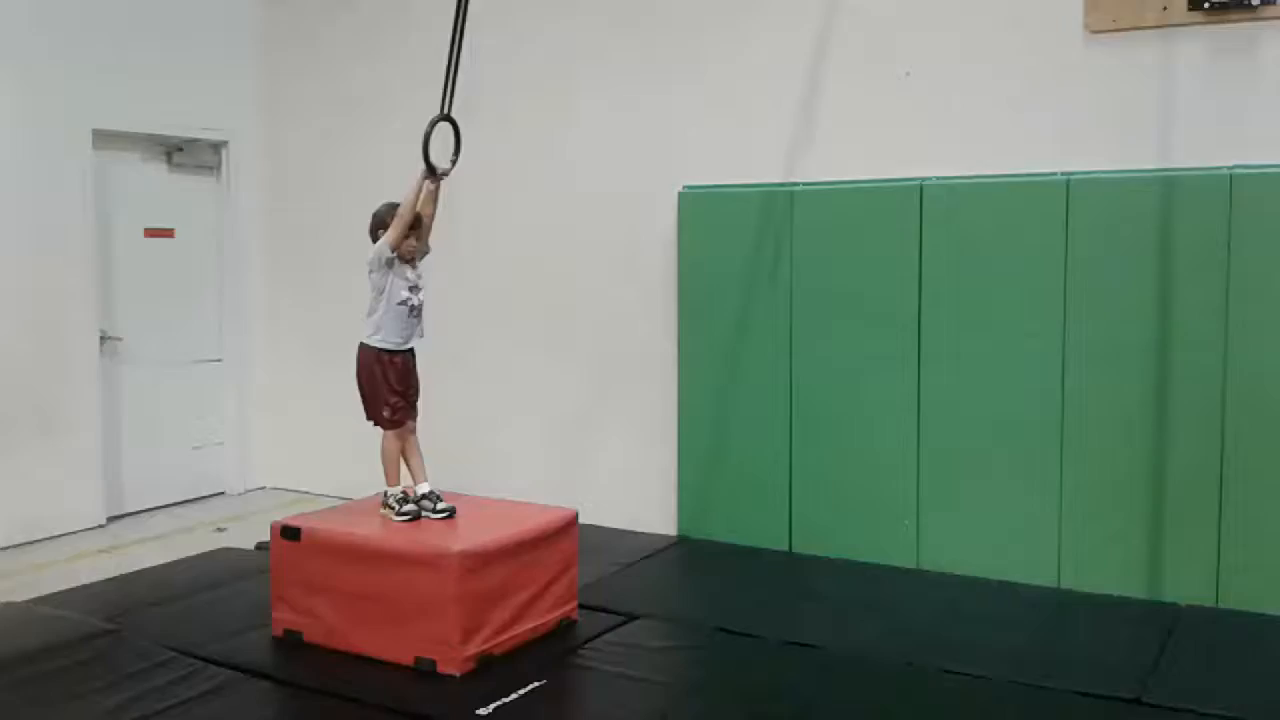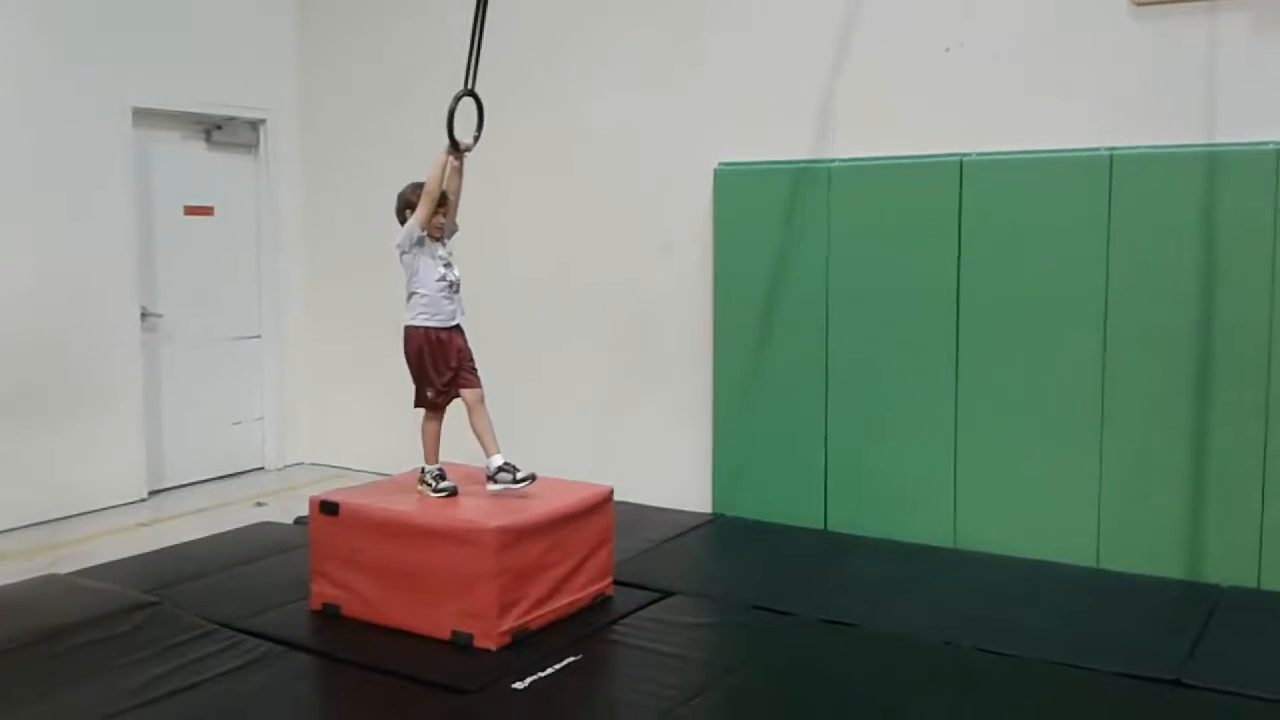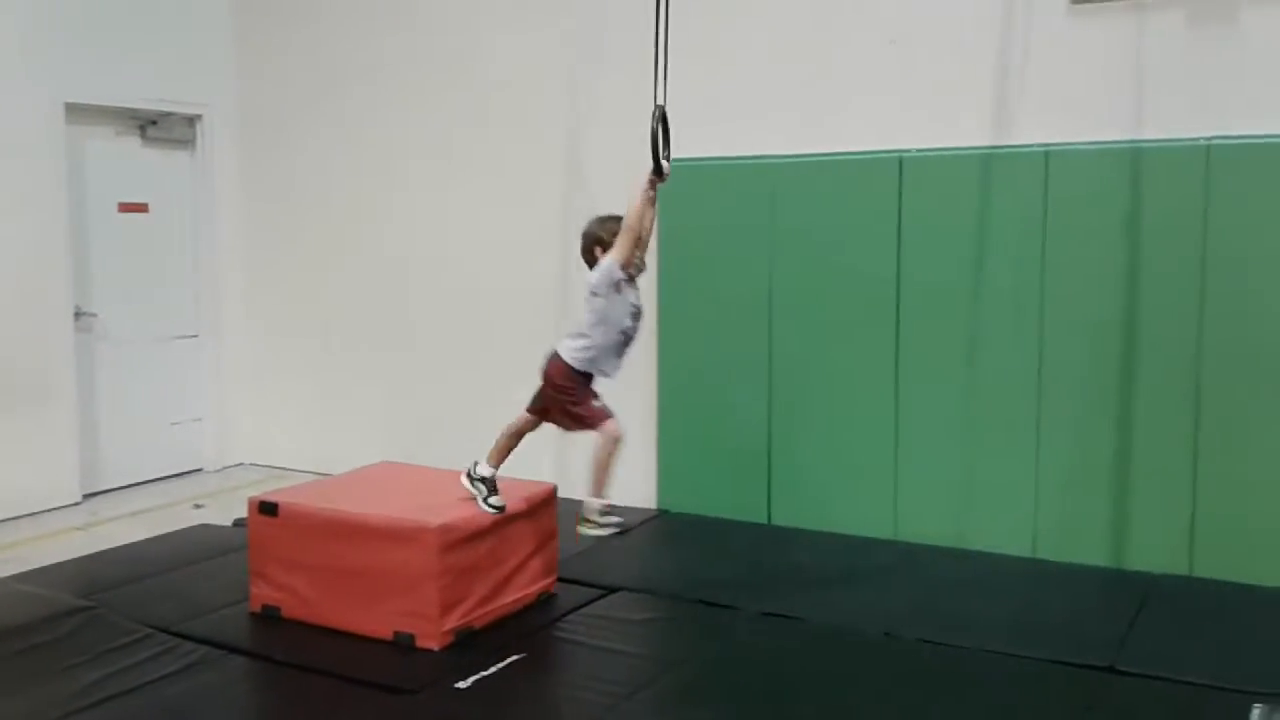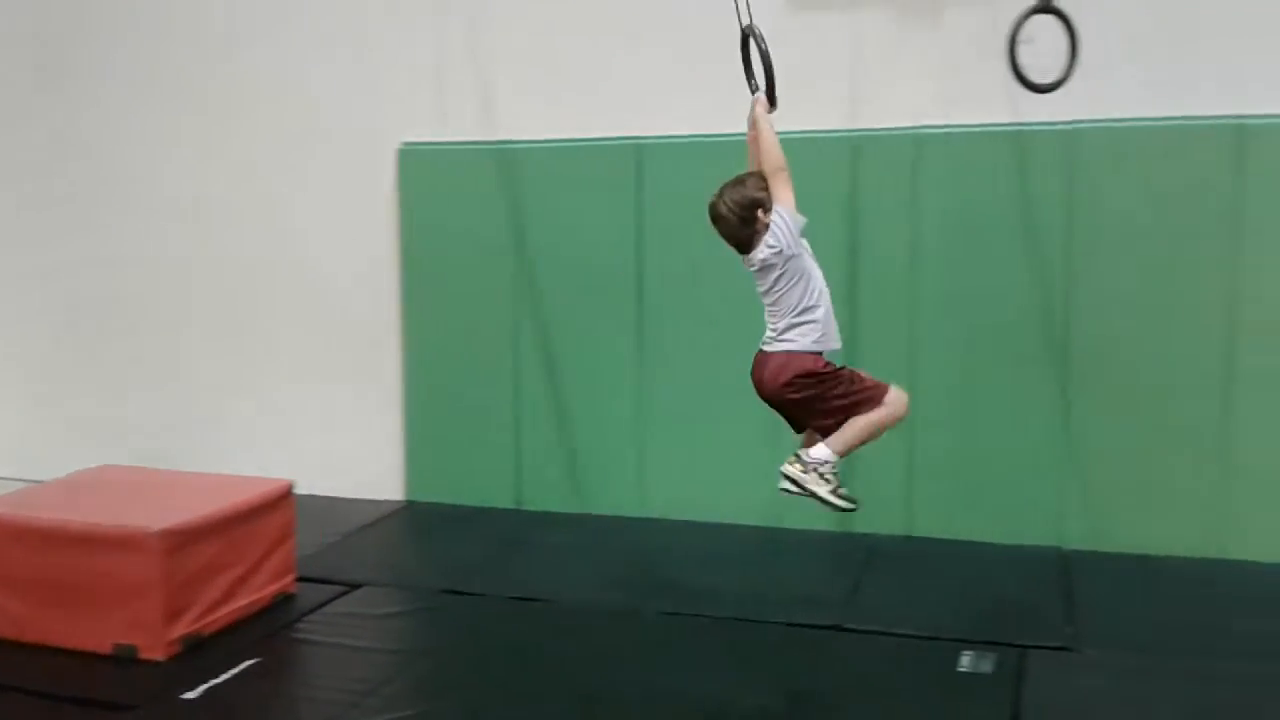
dt=1s
person 1, frame 1
left shoulder: (413, 262)
right shoulder: (380, 262)
left elbow: (425, 220)
right elbow: (403, 219)
left wrist: (434, 184)
right wrist: (420, 180)
left hip: (404, 354)
right hip: (378, 354)
left knee: (408, 426)
right knee: (394, 426)
left ankle: (423, 493)
right ankle: (393, 496)
person 1, frame 2
left shoulder: (442, 240)
right shoulder: (410, 242)
left elbow: (452, 196)
right elbow: (428, 196)
left wrist: (458, 160)
right wrist: (444, 155)
left hip: (452, 332)
right hip: (423, 334)
left knee: (474, 397)
right knee: (434, 406)
left ankle: (497, 467)
right ankle: (430, 472)
person 1, frame 3
left shoulder: (626, 282)
right shoulder: (606, 280)
left elbow: (639, 235)
right elbow: (627, 233)
left wrist: (651, 193)
right wrist: (644, 191)
left hip: (576, 372)
right hip: (568, 372)
left knee: (530, 421)
right knee: (609, 430)
left ankle: (482, 474)
right ankle: (594, 510)
person 1, frame 4
left shoulder: (754, 251)
right shoulder: (780, 241)
left elbow: (762, 177)
right elbow: (778, 172)
left wrist: (753, 126)
right wrist: (762, 117)
left hip: (769, 366)
right hip: (794, 369)
right knee: (895, 402)
left ankle: (809, 463)
right ankle: (815, 460)
